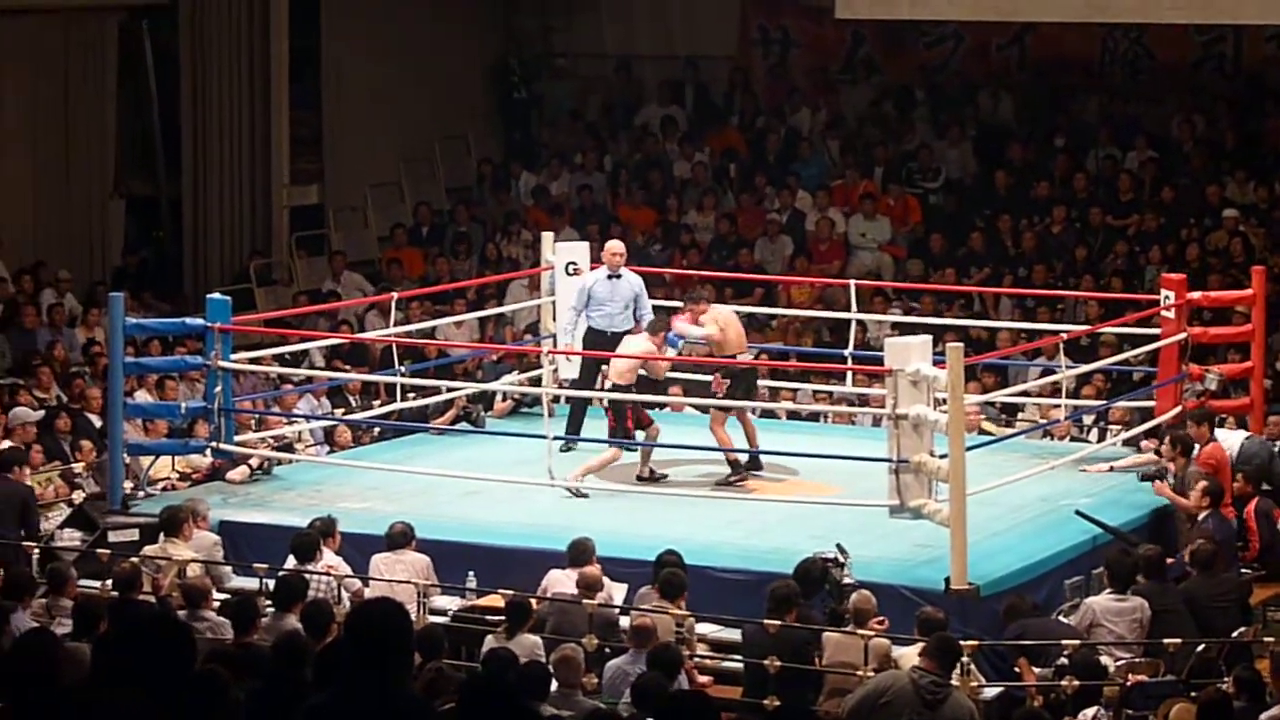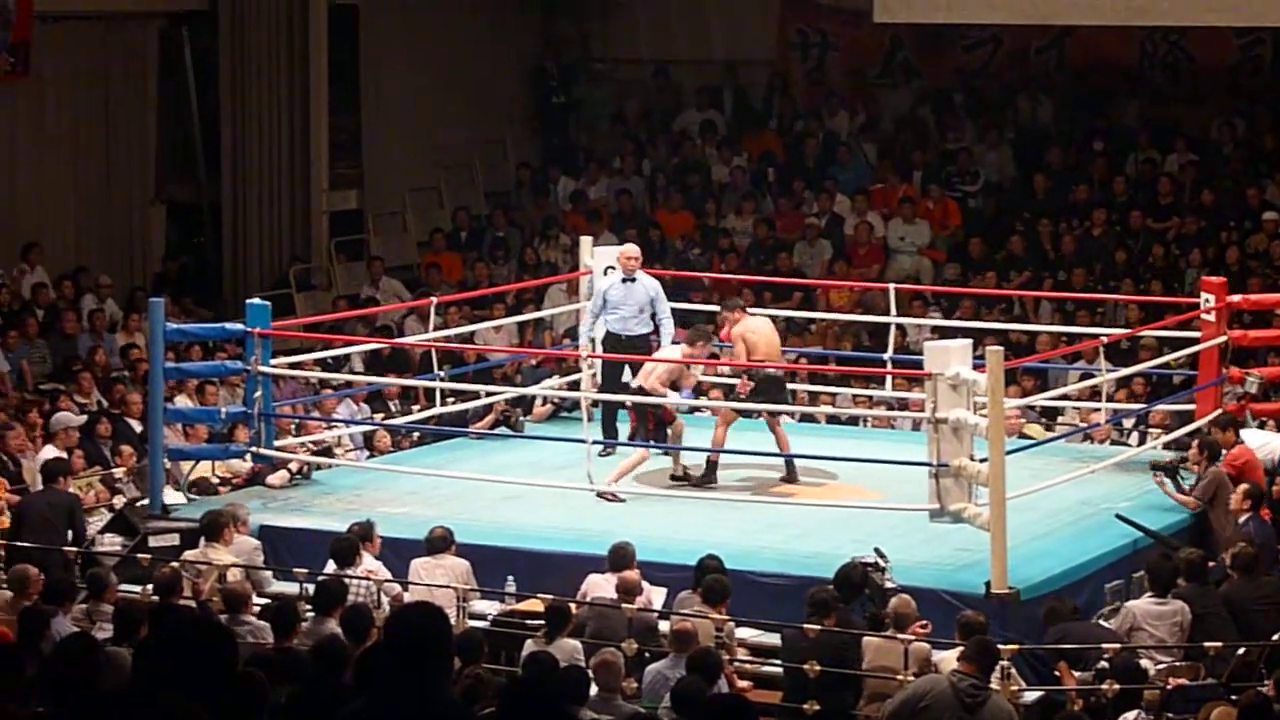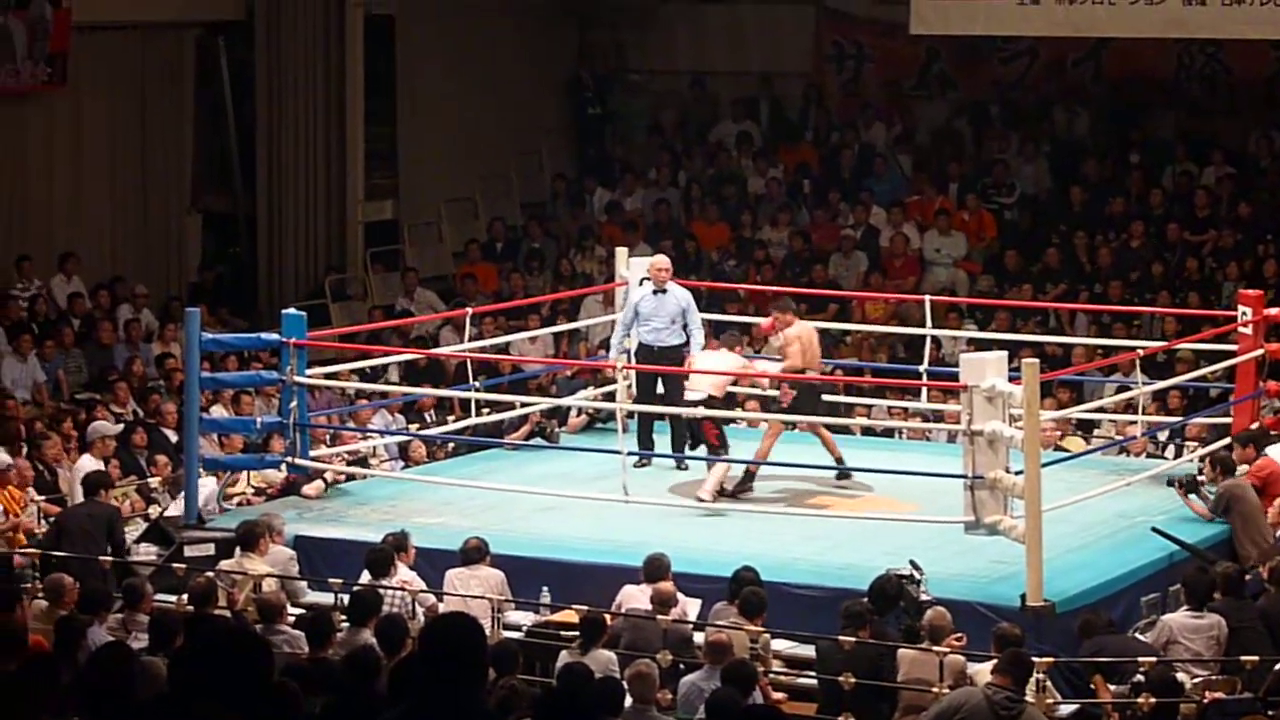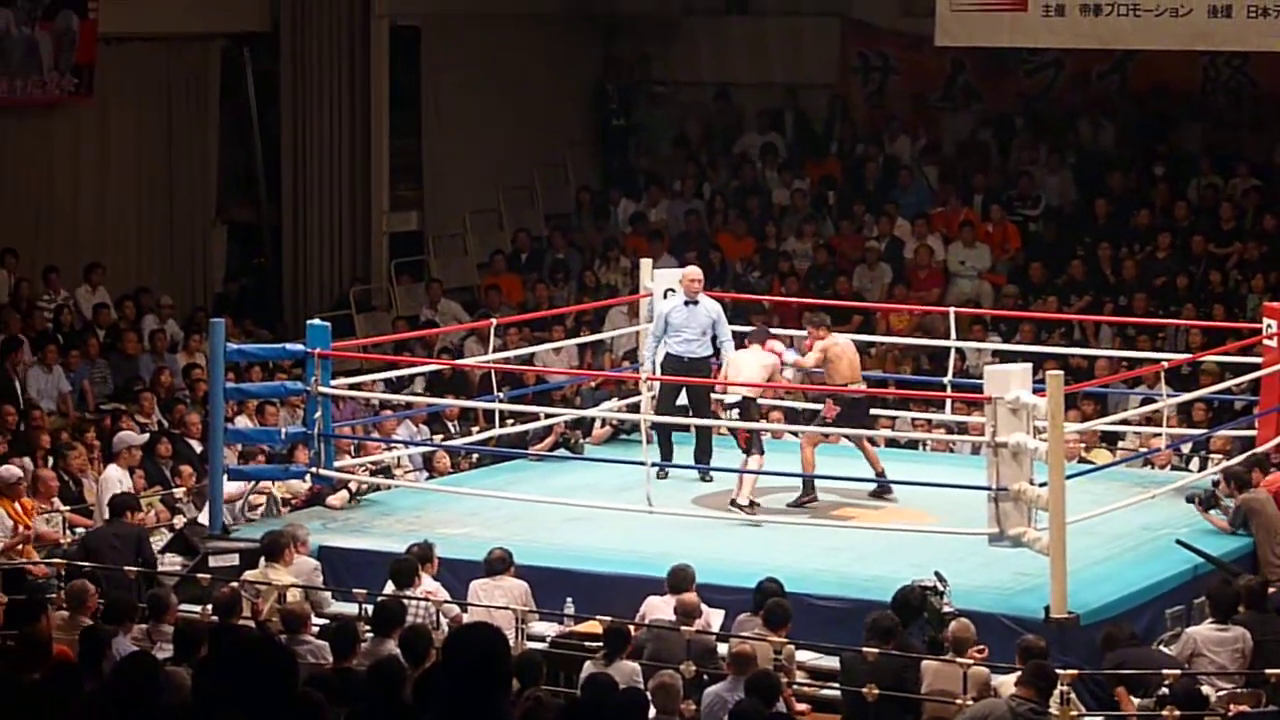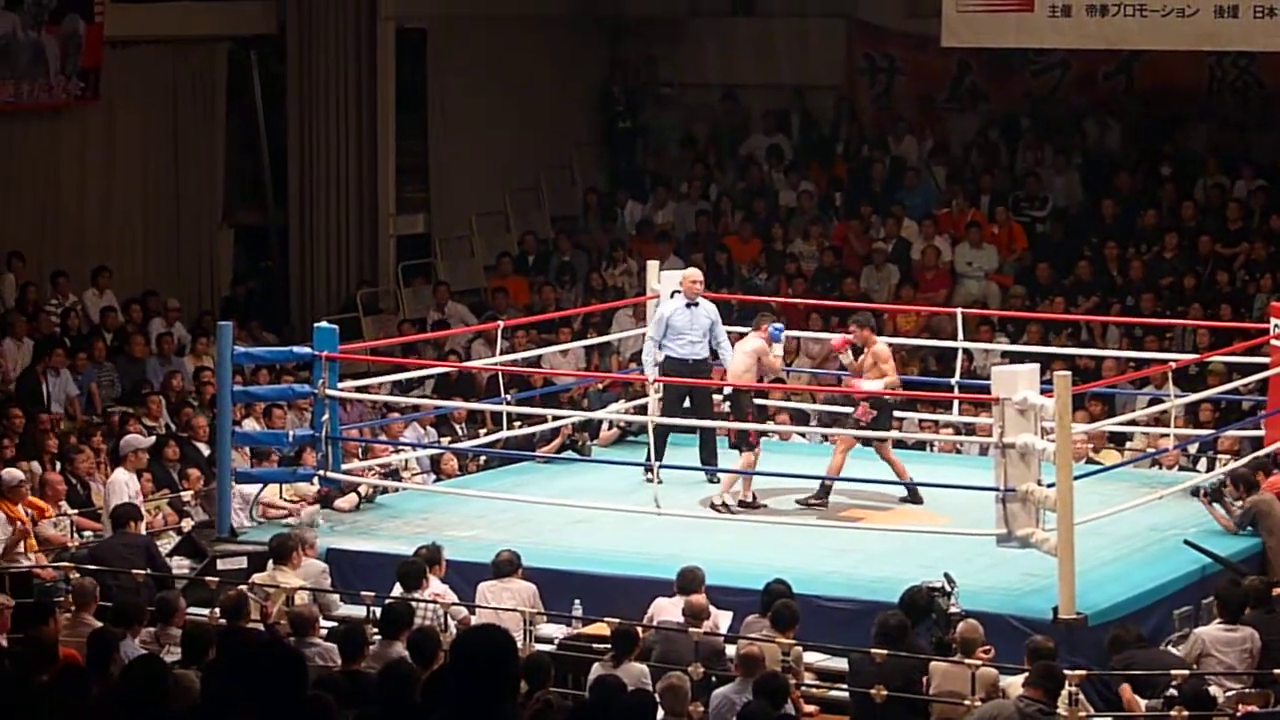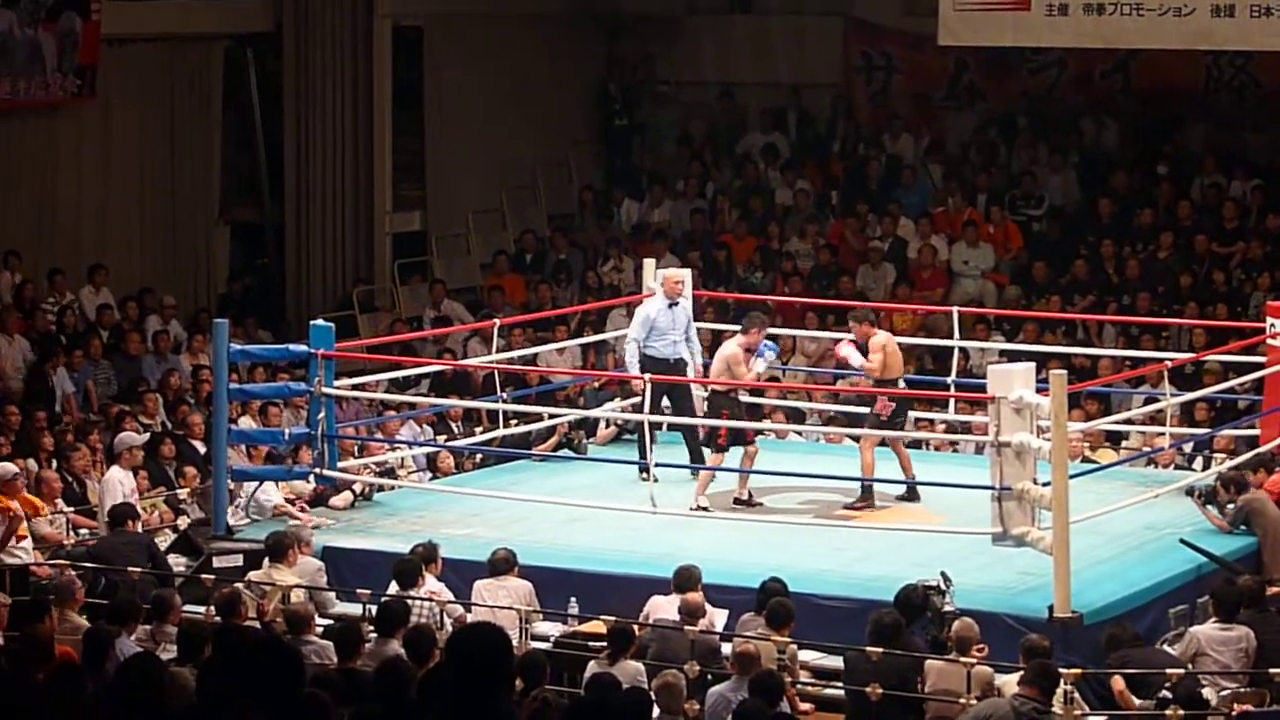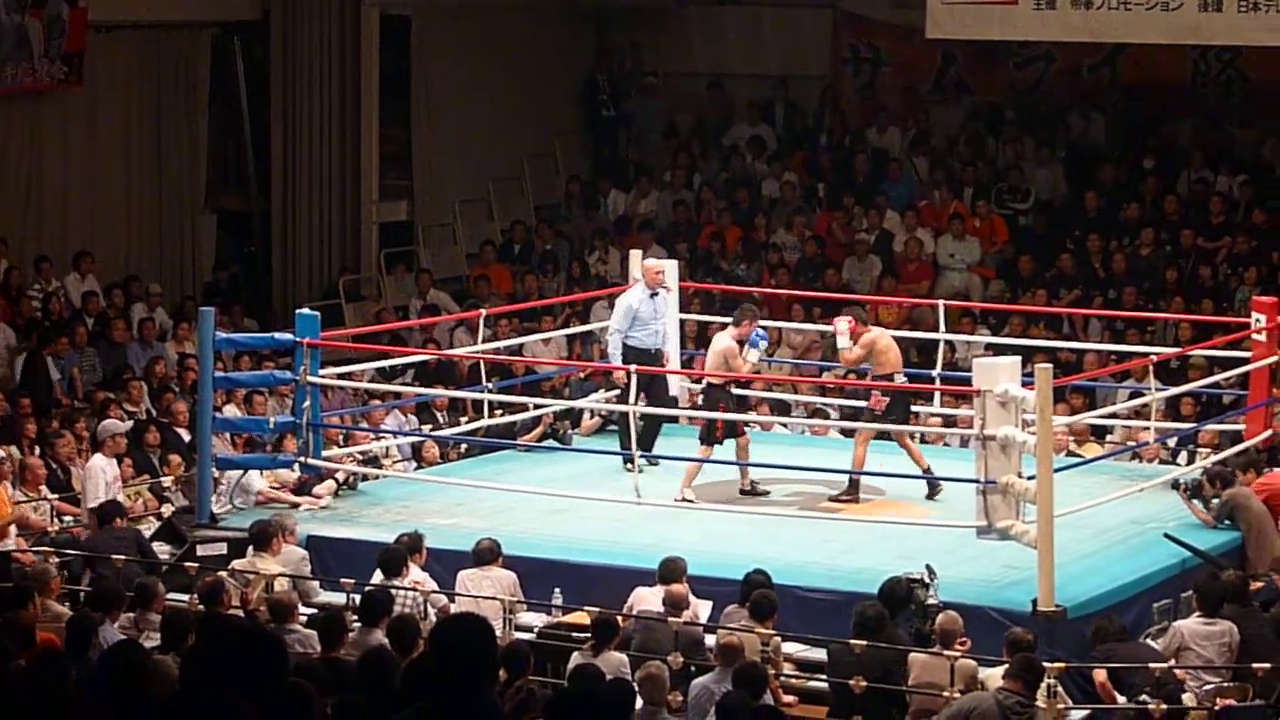
dt=0.3s
person 1, frame 1
left shoulder: (635, 281)
right shoulder: (591, 280)
left elbow: (645, 313)
right elbow: (575, 311)
right wrist: (569, 339)
left hip: (621, 339)
right hip: (595, 337)
right knee: (583, 386)
right ankle: (572, 436)
person 1, frame 2
left shoulder: (652, 285)
right shoulder: (607, 284)
left elbow: (664, 317)
right elbow: (592, 314)
left wrist: (665, 345)
right wrist: (584, 341)
left hip: (640, 342)
right hip: (613, 341)
right knee: (609, 391)
right ankle: (610, 441)
person 1, frame 3
left shoulder: (683, 296)
right shoulder: (637, 296)
left elbow: (695, 327)
right elbow: (623, 326)
left wrist: (694, 353)
right wrist: (614, 354)
left hip: (672, 354)
right hip: (646, 352)
left knee: (676, 403)
right knee: (644, 403)
left ankle: (679, 454)
right ankle: (646, 453)
person 1, frame 4
left shoulder: (713, 308)
right shoulder: (668, 307)
left elbow: (725, 340)
right elbow: (654, 337)
right wrist: (647, 366)
left hip: (700, 365)
right hip: (672, 363)
left knee: (703, 416)
right knee: (663, 412)
left ankle: (703, 466)
right ankle: (665, 461)
person 1, frame 5
left shoulder: (710, 309)
right shoulder: (667, 309)
left elbow: (721, 340)
right elbow: (651, 340)
left wrist: (731, 367)
right wrist: (649, 370)
left hip: (701, 367)
right hip: (675, 367)
left knee: (706, 418)
right knee: (667, 417)
left ankle: (711, 468)
right ankle: (651, 467)
person 1, frame 6
left shoulder: (685, 306)
right shoulder: (649, 309)
left elbow: (691, 336)
right elbow: (633, 341)
left wrist: (697, 360)
right wrist: (635, 373)
left hip: (678, 365)
right hip: (654, 366)
left knee: (688, 415)
right knee: (649, 417)
left ankle: (698, 464)
right ankle: (645, 467)
person 1, frame 7
left shoulder: (662, 296)
right shoulder: (630, 299)
right elbow: (615, 332)
left wrist: (664, 349)
right wrist: (617, 365)
left hip: (655, 356)
right hip: (634, 356)
left knee: (661, 404)
left ankle: (644, 449)
right ankle: (629, 457)
person 2, frame 1
left shoulder: (706, 318)
right shoulder: (728, 311)
left elbow: (715, 336)
left wrist: (686, 329)
right wrist: (692, 327)
left hip: (729, 372)
right hip: (747, 367)
left knee: (716, 425)
right knee: (743, 414)
left ankle: (738, 471)
right ankle: (755, 460)
person 2, frame 2
left shoulder: (738, 331)
right shoulder: (765, 322)
left elbow: (741, 361)
left hip: (757, 377)
right hip: (776, 377)
left knee: (722, 423)
right knee: (774, 424)
left ankle: (710, 473)
right ankle: (790, 470)
person 2, frame 3
left shoulder: (791, 332)
right shoulder: (810, 329)
left elbow: (795, 363)
right wrist: (776, 335)
left hip: (798, 386)
right hip: (813, 385)
left knee: (770, 435)
right knee: (816, 428)
left ankle: (746, 481)
right ankle: (843, 468)
person 2, frame 4
left shoulder: (824, 344)
right shoulder: (846, 343)
left elbow: (807, 364)
left wrist: (785, 354)
left hip: (841, 400)
right hip: (858, 398)
left knee: (807, 442)
right knee: (861, 442)
left ankle: (809, 491)
right ankle: (883, 485)
person 2, frame 5
left shoulder: (879, 349)
right shoulder: (869, 348)
left elbow: (894, 381)
right elbow: (855, 371)
left wrist: (869, 386)
right wrist: (844, 353)
left hip: (873, 404)
right hip: (877, 404)
left knee: (841, 448)
right knee: (884, 452)
left ankle: (822, 495)
right ankle: (913, 492)
person 2, frame 6
left shoulder: (877, 340)
right shoulder: (883, 337)
left elbow: (875, 371)
left wrist: (852, 356)
right wrist: (852, 354)
left hip: (889, 395)
right hip: (896, 394)
left knee: (866, 444)
right knee: (896, 443)
left ankle: (867, 496)
right ankle: (912, 490)
person 2, frame 7
left shoulder: (868, 337)
right shoulder: (879, 332)
left elbow: (847, 361)
right elbow: (858, 359)
left wrist: (841, 333)
right wrist: (846, 335)
left hip: (886, 390)
right hip: (899, 388)
left knee: (861, 440)
right knee: (902, 438)
left ankle: (852, 490)
right ankle: (933, 483)
person 3, frame 1
left shoulder: (630, 338)
right shoulder: (649, 348)
right elbow: (660, 373)
left hip: (624, 395)
right hip: (618, 398)
left knee: (653, 430)
right knee: (615, 452)
left ankle: (644, 472)
right ankle: (573, 478)
person 3, frame 2
left shoulder: (674, 350)
right shoulder: (675, 360)
right elbow: (652, 384)
right wrist: (672, 396)
left hip: (650, 397)
right hip: (643, 398)
left knee: (677, 426)
right knee: (643, 452)
left ankle: (678, 471)
right ankle: (607, 486)
person 3, frame 3
left shoulder: (700, 355)
right shoulder: (740, 361)
right elbow: (764, 383)
left hip: (690, 405)
right hip: (706, 408)
left knee: (714, 446)
right knee: (722, 459)
left ankle: (713, 487)
right ankle: (706, 494)
person 3, frame 4
left shoulder: (734, 356)
right shoulder: (771, 359)
left elbow: (720, 387)
left hip: (732, 408)
right hip: (745, 408)
left knee: (751, 453)
right knee: (756, 457)
left ankle: (738, 496)
right ankle: (742, 500)
person 3, frame 5
left shoulder: (745, 344)
right shoulder: (759, 344)
left elbow: (762, 370)
right elbow: (775, 369)
left wrist: (773, 346)
right wrist: (778, 345)
left hip: (742, 399)
right hip: (740, 400)
left knee: (754, 450)
right knee: (747, 457)
left ankle: (746, 497)
right ankle: (720, 498)
person 3, frame 6
left shoulder: (736, 346)
right shoulder: (734, 351)
left elbow: (743, 376)
right elbow: (746, 381)
left wrist: (758, 357)
right wrist: (763, 362)
left hip: (732, 400)
right hip: (720, 403)
left knee: (751, 448)
right knee: (717, 457)
left ankle: (742, 495)
right ankle: (698, 502)
person 3, frame 7
left shoulder: (724, 336)
right shoulder: (728, 345)
left elbow: (737, 365)
right elbow: (742, 372)
left wrist: (747, 346)
right wrist: (755, 351)
left hip: (724, 394)
right hip: (715, 396)
left knee: (743, 440)
right knee: (706, 449)
left ankle: (746, 485)
right ankle: (684, 493)
